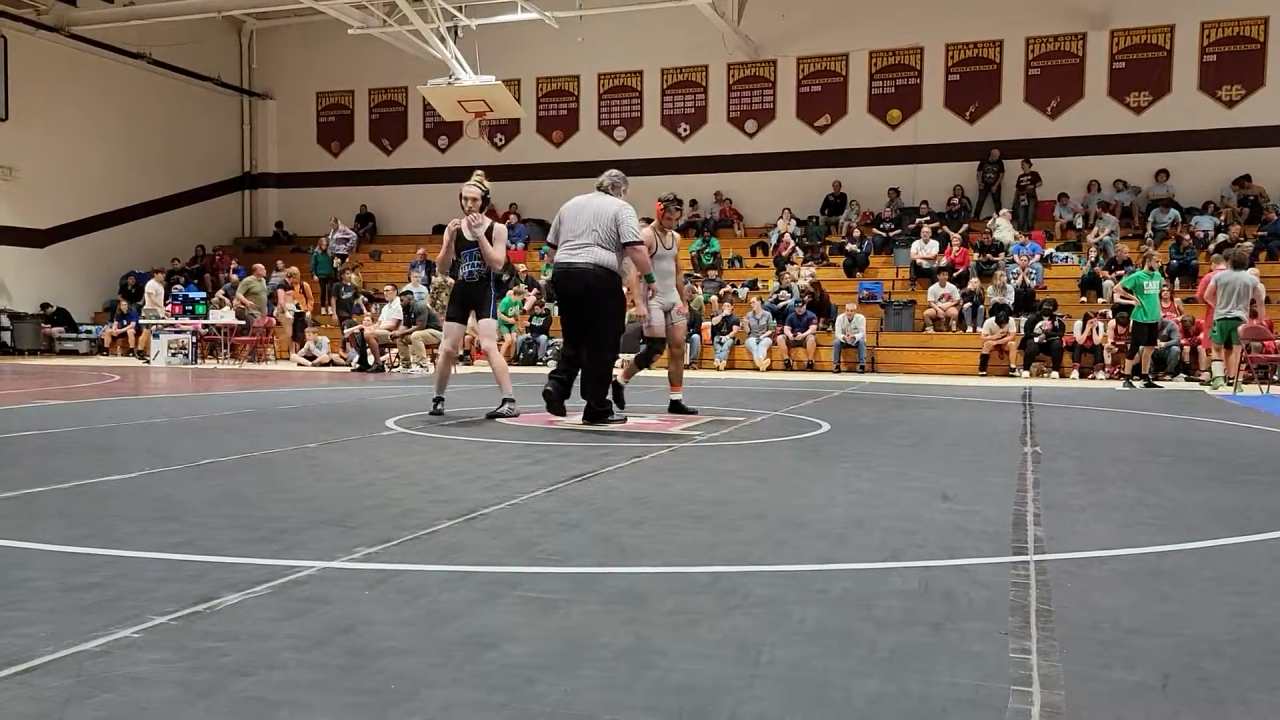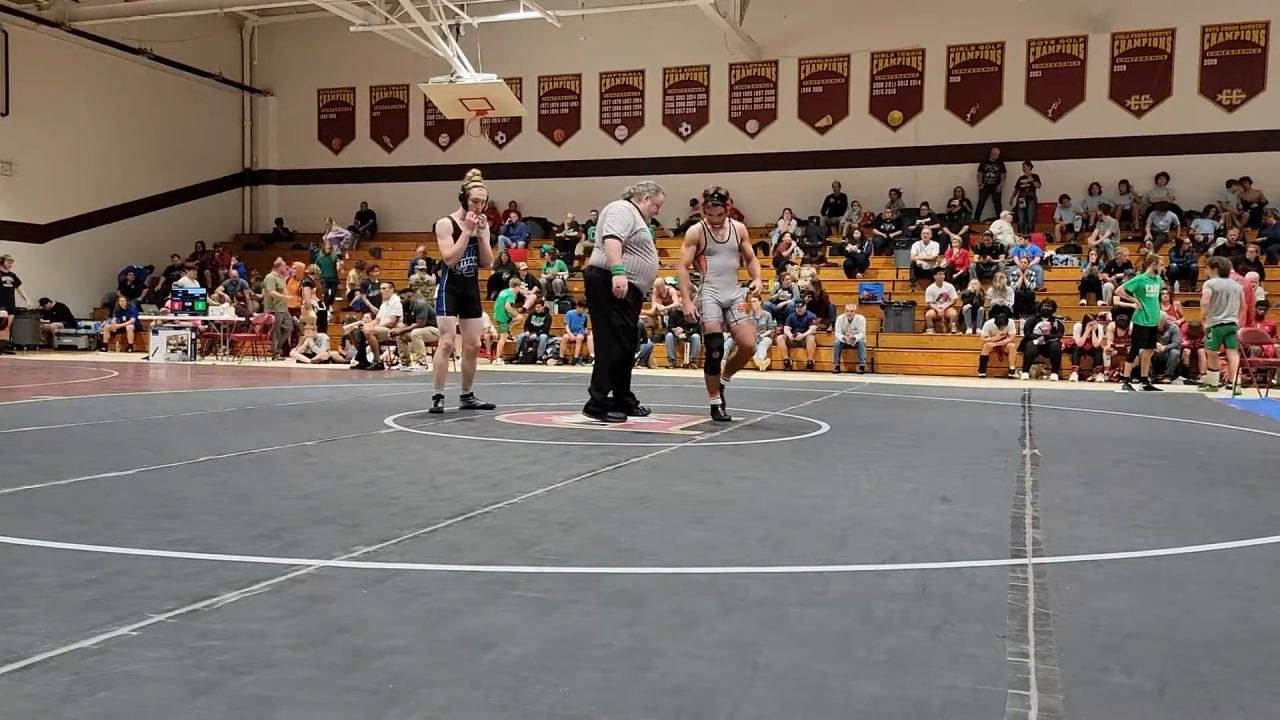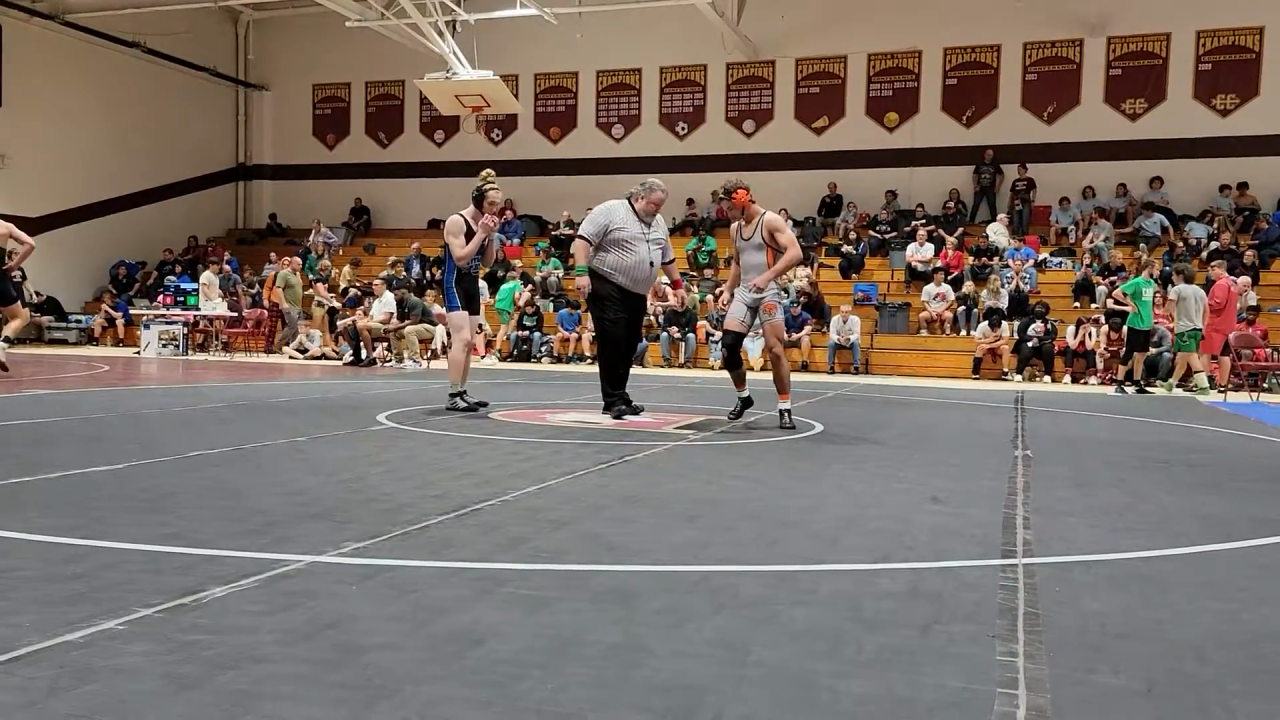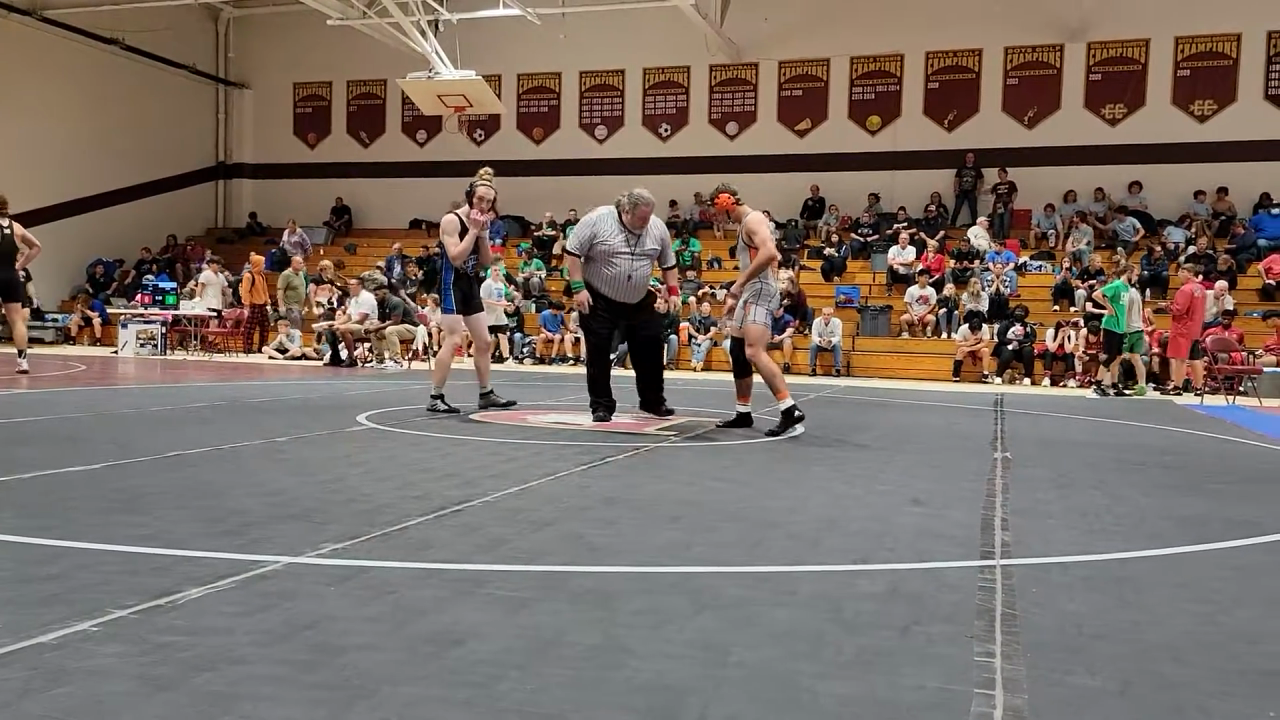
dt=0.5s
person 1, frame 1
left shoulder: (497, 229)
right shoulder: (454, 228)
left elbow: (496, 265)
right elbow: (442, 266)
left wrist: (479, 234)
right wrist: (449, 243)
left hip: (485, 293)
right hip: (460, 293)
left knee: (489, 347)
right knee: (448, 350)
left ankle: (509, 402)
right ankle: (438, 399)
person 1, frame 2
left shoulder: (481, 225)
right shoulder: (445, 224)
left elbow: (487, 263)
right elbow: (449, 259)
left wrist: (480, 234)
right wrist: (467, 232)
left hip: (472, 288)
right hip: (450, 288)
left knee: (473, 346)
right knee: (447, 343)
left ankle: (467, 396)
right ankle: (437, 397)
person 1, frame 3
left shoulder: (484, 224)
right shoulder: (456, 221)
left elbow: (487, 262)
right elbow: (460, 259)
left wrist: (491, 236)
right wrist: (481, 233)
left hip: (472, 285)
right hip: (455, 285)
left knee: (469, 343)
right knee: (462, 339)
left ankle: (461, 392)
right ankle: (453, 396)
person 1, frame 4
left shoulder: (483, 223)
right shoulder: (451, 220)
left elbow: (486, 262)
right elbow: (456, 258)
left wrist: (483, 233)
right wrist: (473, 231)
left hip: (472, 286)
right hip: (453, 285)
left knee: (484, 342)
right knee: (453, 341)
left ankle: (486, 394)
right ankle: (435, 398)
person 2, frame 1
left shoulder: (570, 205)
right shoulder: (621, 208)
left elbow: (552, 246)
right elbow: (636, 248)
right wrist: (649, 278)
left hip: (564, 277)
right hip: (598, 280)
left knee: (575, 341)
right knee: (601, 345)
left ankle: (556, 385)
right ankle: (597, 409)
person 2, frame 2
left shoulder: (635, 217)
right shoulder: (622, 210)
right elbow: (611, 241)
right wrist: (618, 274)
left hip: (625, 290)
right hip: (611, 286)
left knee: (626, 345)
right knee: (614, 343)
left ankle: (623, 401)
right ankle: (598, 404)
person 2, frame 3
left shoulder: (658, 223)
right shoulder: (610, 211)
left elbow: (667, 259)
right elbow: (582, 239)
left wrist: (678, 285)
right wrist: (581, 273)
left hip: (635, 294)
right hip: (606, 287)
left knee: (628, 346)
right knee: (612, 342)
left ankle: (619, 398)
right ankle: (613, 399)
person 2, frame 4
left shoulder: (658, 227)
right shoulder: (596, 220)
left elbow: (668, 264)
right elbow: (572, 253)
left wrist: (672, 292)
right wrist: (578, 288)
left hip: (638, 302)
right hip: (598, 300)
left knee: (651, 347)
right knee: (599, 353)
left ankle: (653, 400)
right ankle: (601, 406)
person 3, frame 1
left shoulder: (675, 237)
right shoulder: (645, 236)
right elbow: (632, 271)
left wrist: (683, 300)
right wrist: (639, 303)
left hip: (672, 298)
right hip: (652, 299)
left knee: (678, 348)
right knee: (654, 350)
left ankle: (676, 400)
right ankle: (620, 381)
person 3, frame 2
left shoulder: (739, 229)
right shoulder: (695, 232)
left elbow: (751, 258)
right elbow: (683, 268)
left wrist: (757, 280)
right wrist: (687, 300)
left hip: (735, 294)
right hip: (709, 294)
left knee: (748, 346)
right knee: (714, 350)
left ankle: (722, 380)
right ankle: (715, 403)
person 3, frame 3
left shoulder: (772, 221)
right shoulder: (735, 228)
left elbow: (795, 253)
left wrist: (768, 276)
right wrist: (727, 291)
left hip: (768, 293)
right hip: (743, 293)
left knee: (775, 351)
right knee: (729, 345)
left ankle: (785, 409)
right ankle: (743, 396)
person 3, frame 4
left shoulder: (753, 220)
right shoulder: (744, 225)
left elbow: (769, 254)
left wrist: (739, 282)
right wrist: (736, 297)
left hip: (761, 293)
right hip: (751, 294)
left knee: (754, 353)
right knee: (737, 351)
left ankle: (790, 410)
right ankle: (743, 413)
